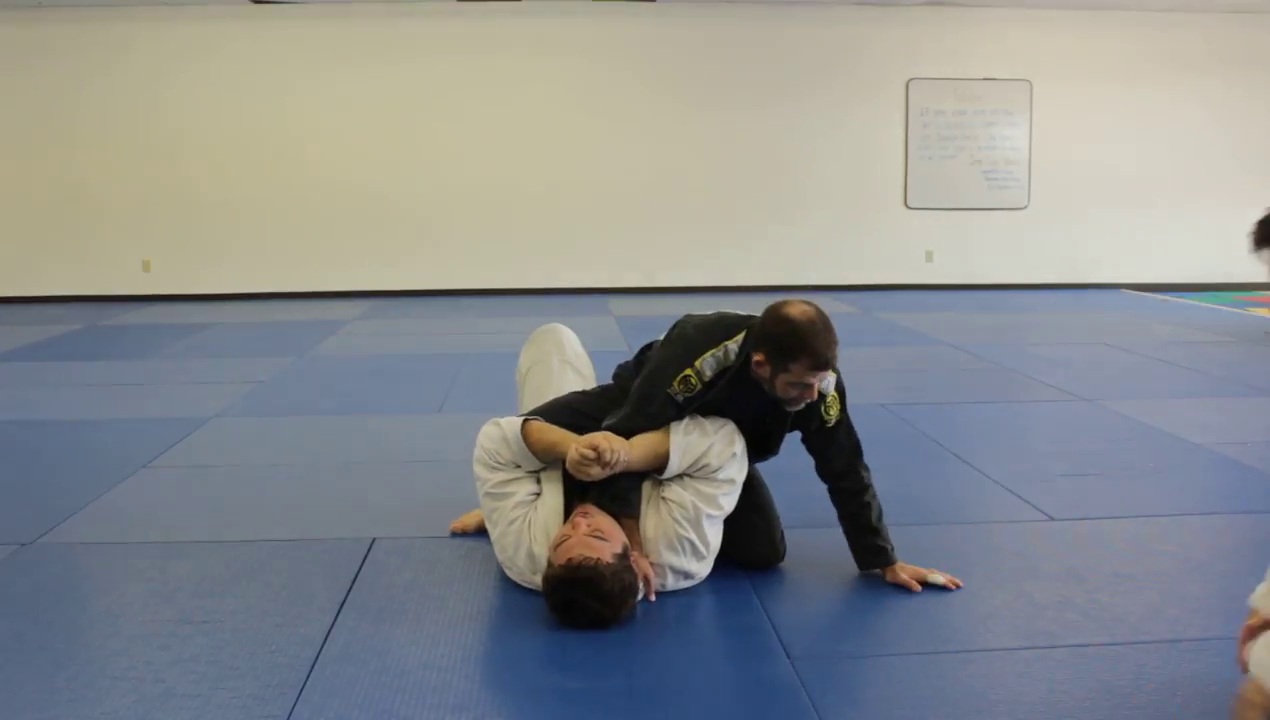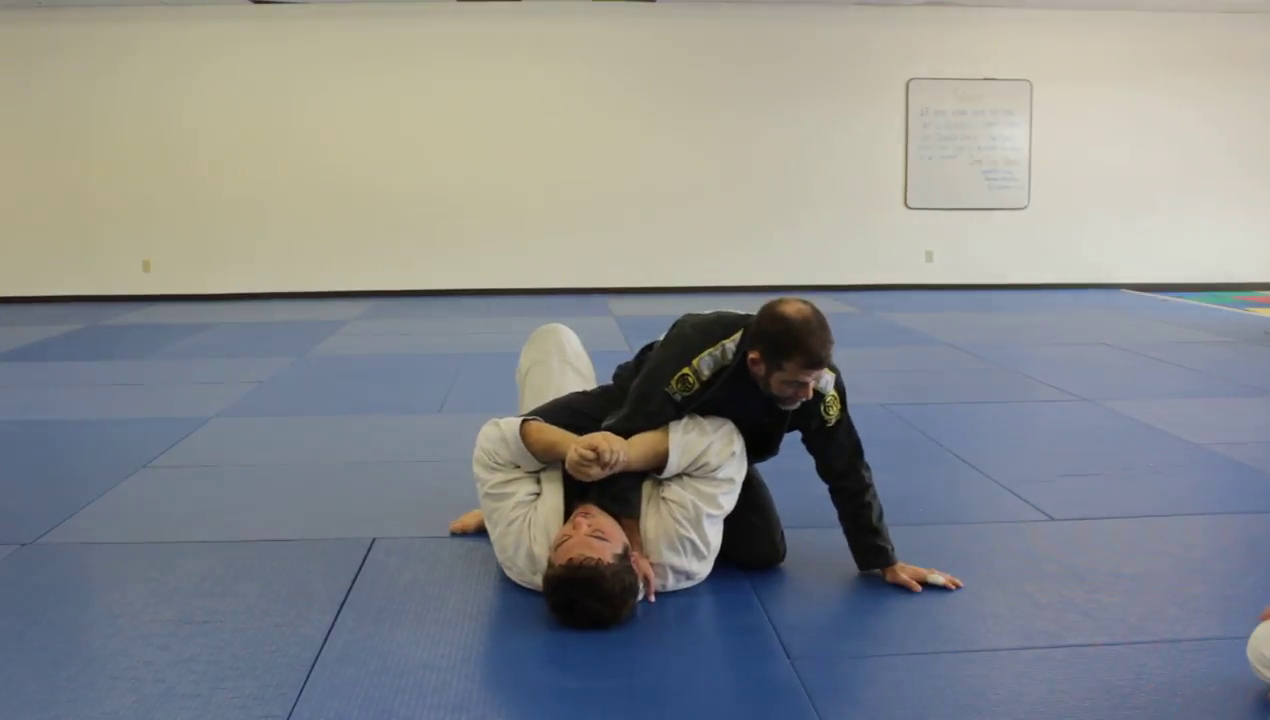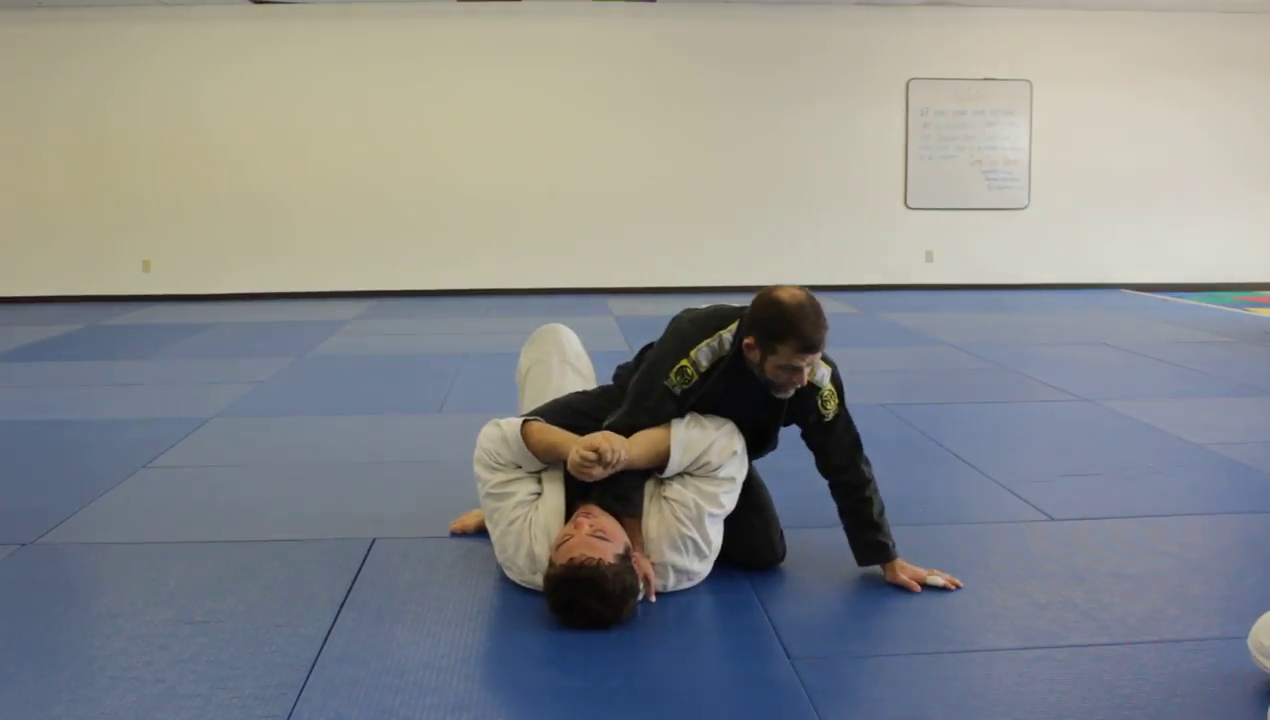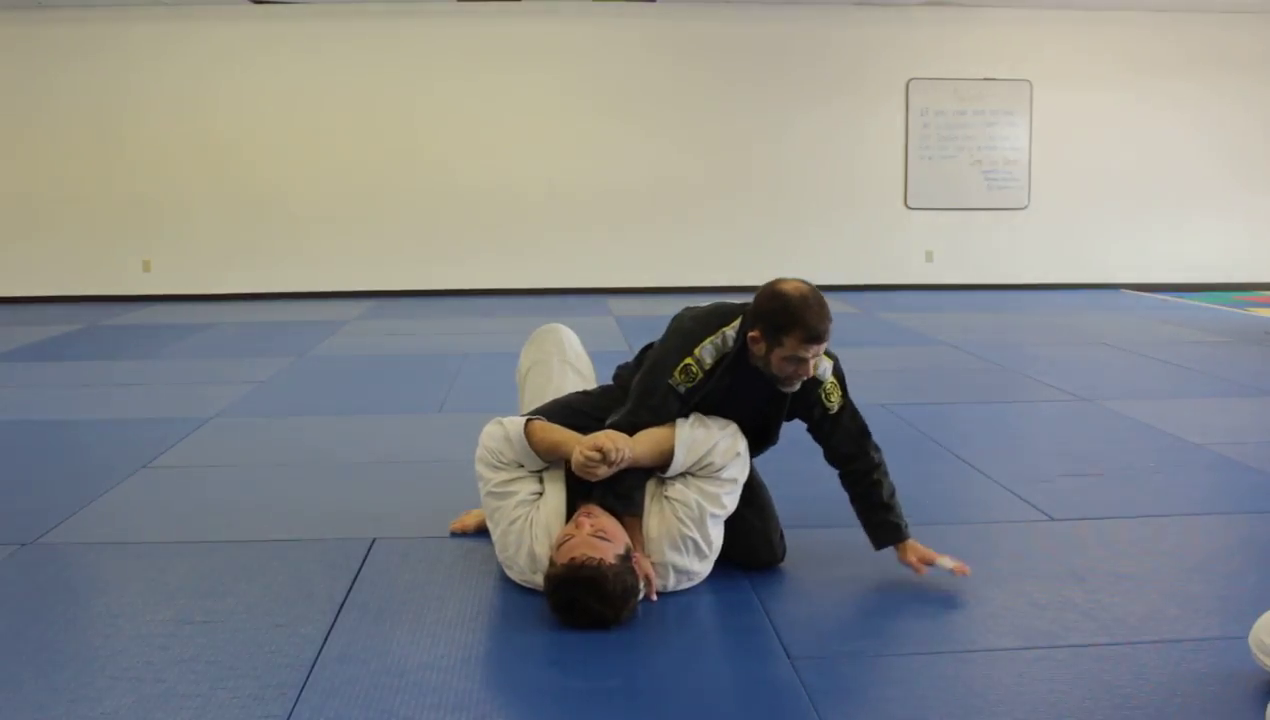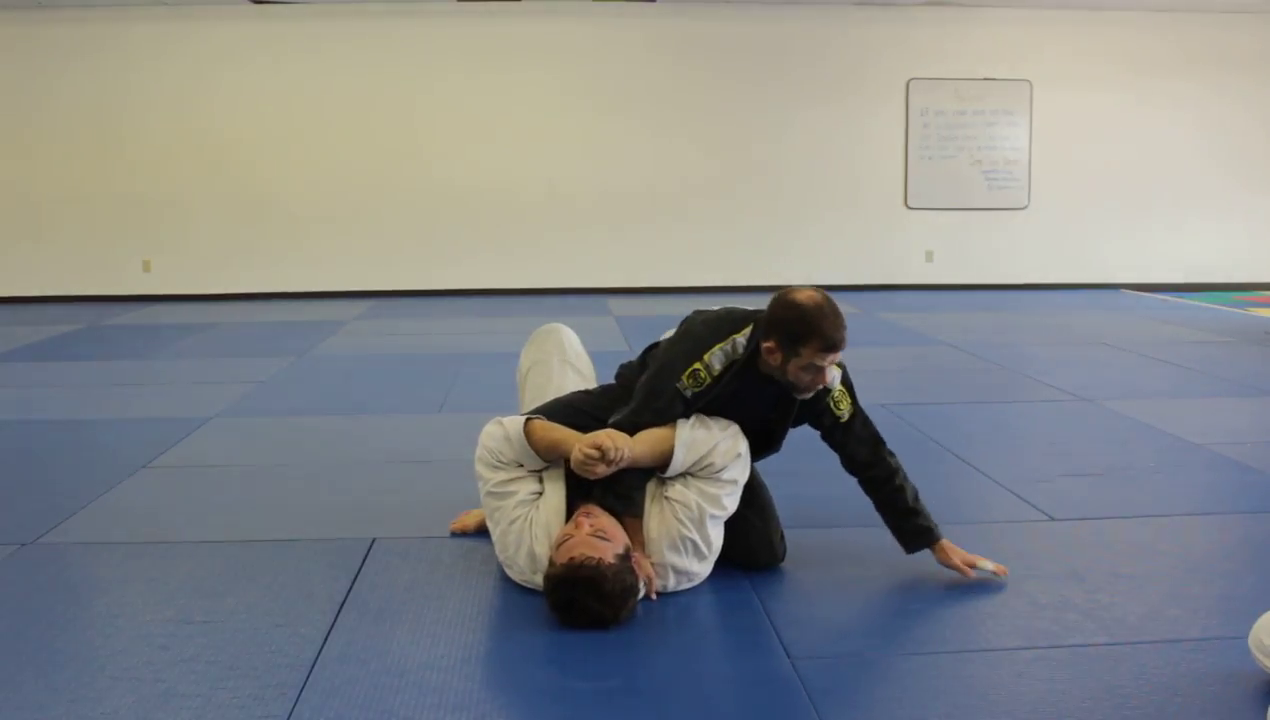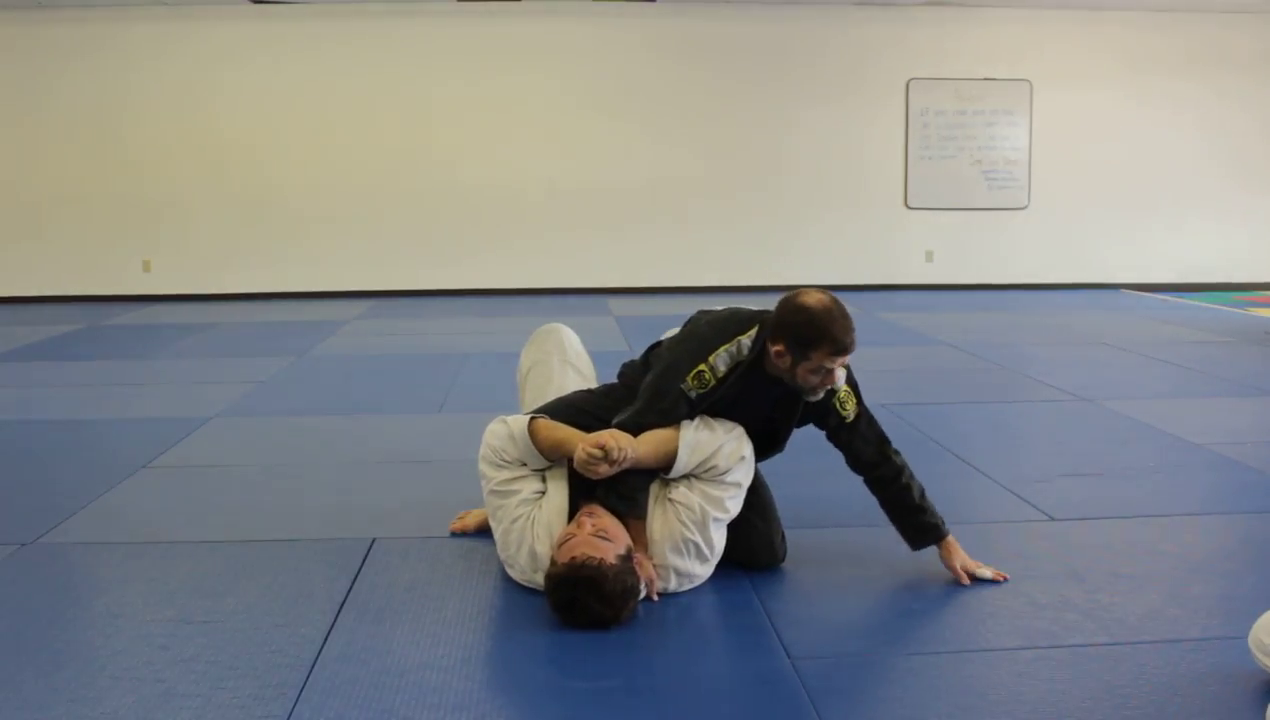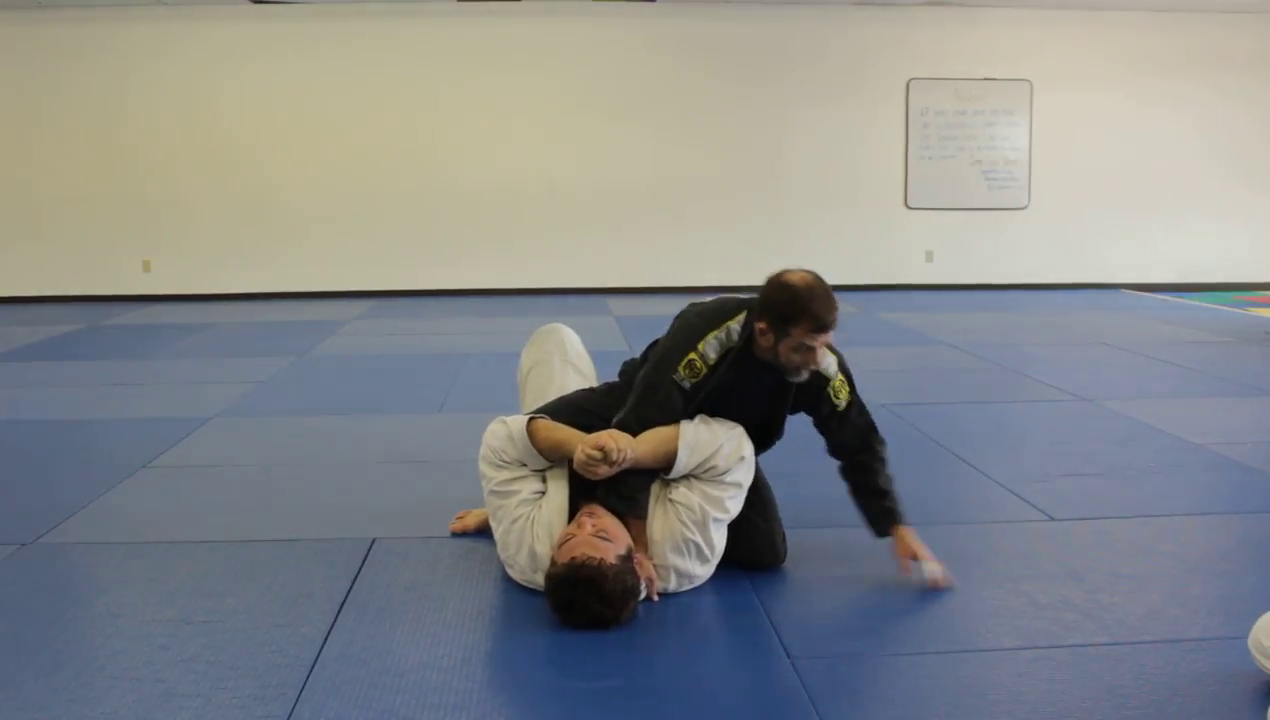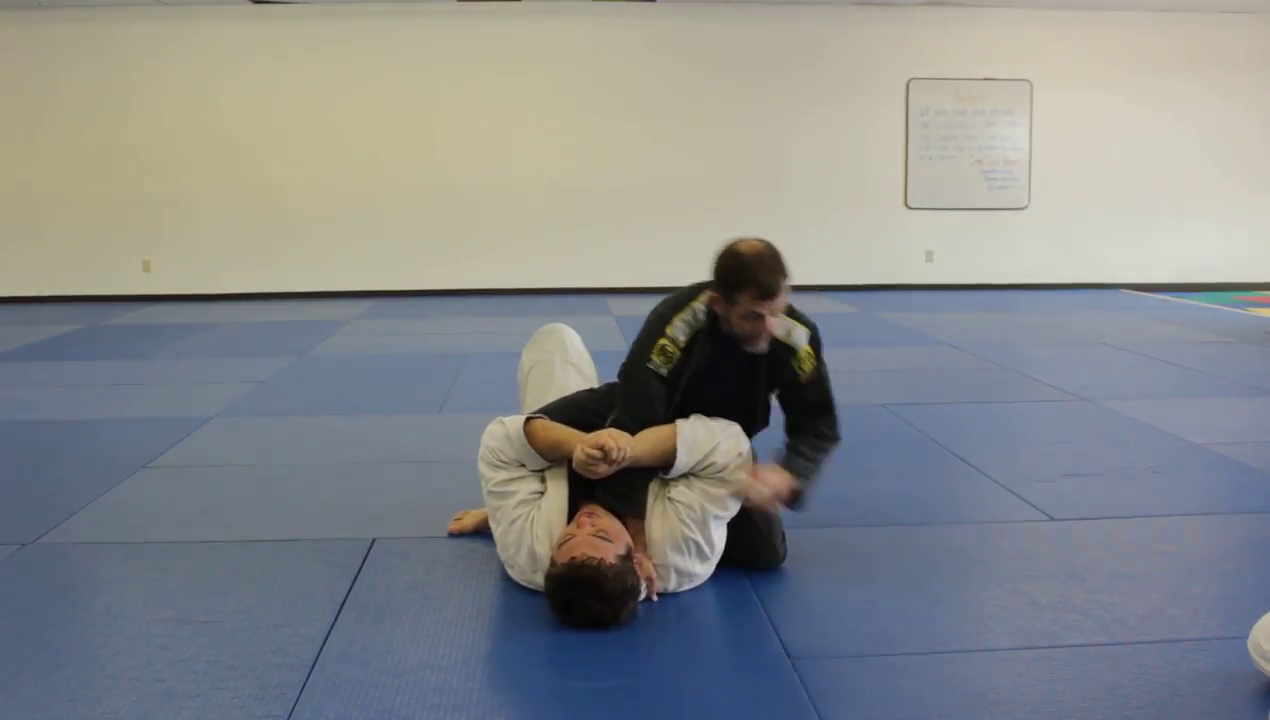
dt=0.2s
person 1, frame 1
left shoulder: (818, 384)
right shoulder: (696, 351)
left elbow: (846, 474)
right elbow: (627, 443)
left wrist: (886, 561)
right hip: (640, 412)
left knee: (763, 552)
person 1, frame 2
left shoulder: (819, 385)
right shoulder: (694, 351)
left elbow: (847, 473)
right elbow: (627, 443)
left wrist: (886, 561)
right hip: (641, 413)
left knee: (764, 552)
person 1, frame 3
left shoulder: (814, 375)
right shoulder: (691, 345)
left elbow: (846, 467)
right elbow: (629, 441)
left wrist: (888, 557)
right hip: (642, 415)
left knee: (764, 552)
person 1, frame 4
left shoulder: (816, 372)
right shoulder: (695, 342)
left elbow: (855, 454)
right elbow: (632, 440)
left wrist: (901, 539)
right hip: (636, 418)
left knee: (762, 552)
person 1, frame 5
left shoulder: (824, 379)
right shoulder: (703, 345)
left elbow: (872, 460)
right elbow: (636, 438)
left wrist: (935, 541)
right hip: (645, 412)
left knee: (762, 551)
person 1, frame 6
left shoulder: (830, 382)
right shoulder: (709, 345)
left elbow: (878, 459)
right elbow: (638, 438)
left wrist: (942, 541)
right hip: (643, 411)
left knee: (763, 553)
person 1, frame 7
left shoulder: (822, 367)
right shoulder: (700, 336)
left elbow: (858, 448)
right elbow: (636, 434)
left wrist: (897, 528)
left knee: (764, 554)
person 1, frame 8
left shoulder: (797, 340)
right shoulder: (676, 323)
left elbow: (817, 429)
right elbow: (633, 431)
left wrist: (784, 476)
right hip: (659, 423)
left knee: (764, 553)
person 2, frame 1
left shoulder: (523, 551)
right shoulder: (680, 556)
left elbow: (495, 441)
right elbow: (723, 441)
left wrist: (572, 446)
right wrist: (623, 458)
left knee: (553, 337)
person 2, frame 2
left shoulder: (524, 552)
right shoulder: (681, 556)
left elbow: (495, 440)
right elbow: (721, 441)
left wrist: (572, 447)
right wrist: (623, 457)
left knee: (553, 337)
person 2, frame 3
left shoulder: (525, 552)
right shoulder: (680, 554)
left elbow: (495, 441)
right elbow: (721, 441)
left wrist: (573, 447)
right wrist: (625, 455)
left knee: (554, 337)
person 2, frame 4
left shoulder: (524, 549)
right shoulder: (681, 556)
left elbow: (497, 441)
right elbow: (725, 442)
left wrist: (576, 447)
right wrist: (629, 454)
right hip: (645, 467)
left knee: (553, 337)
person 2, frame 5
left shoulder: (525, 551)
right shoulder: (679, 556)
left elbow: (496, 441)
right elbow: (726, 443)
left wrist: (576, 445)
right wrist: (628, 454)
left knee: (554, 337)
person 2, frame 6
left shoulder: (527, 551)
right shoulder: (681, 555)
left elbow: (501, 440)
right elbow: (730, 446)
left wrist: (579, 444)
right wrist: (631, 454)
left knee: (553, 337)
person 2, frame 7
left shoulder: (527, 552)
right shoulder: (683, 557)
left elbow: (502, 439)
right elbow: (730, 444)
left wrist: (579, 445)
right wrist: (632, 454)
left knee: (554, 337)
person 2, frame 8
left shoulder: (528, 550)
right shoulder: (683, 559)
left elbow: (500, 441)
right elbow: (728, 442)
left wrist: (578, 445)
right wrist: (629, 454)
left knee: (555, 337)
